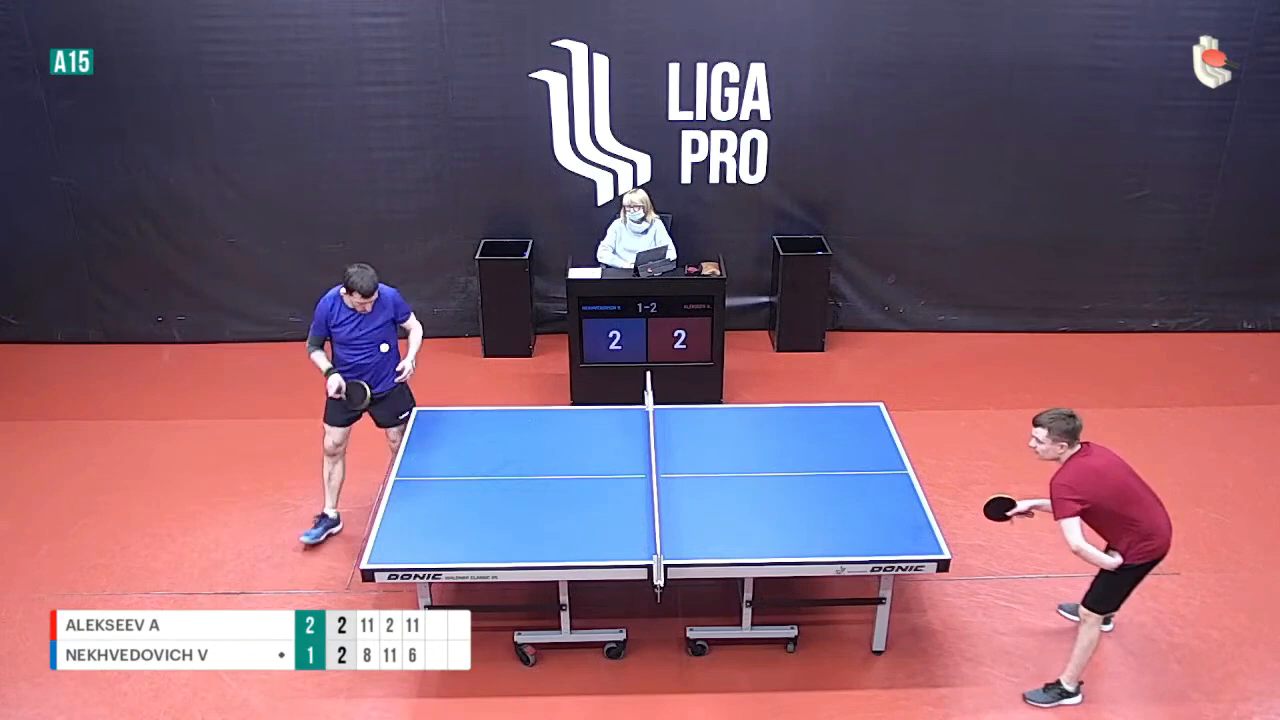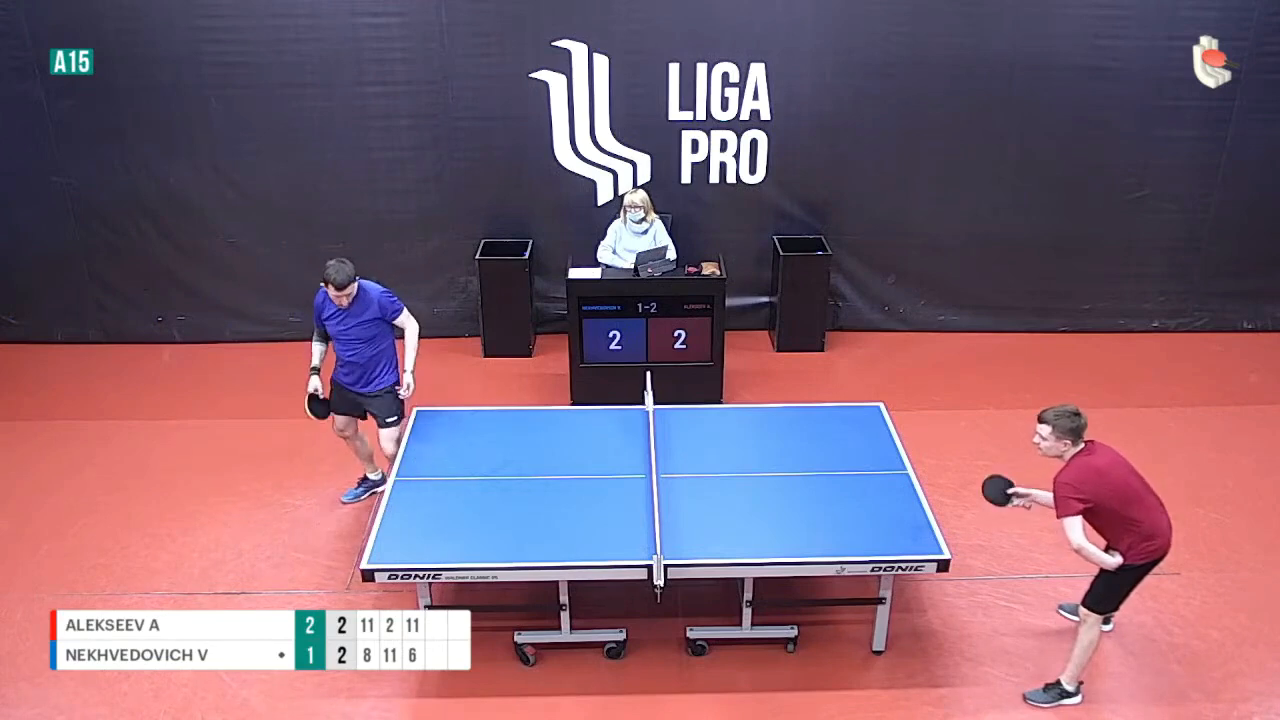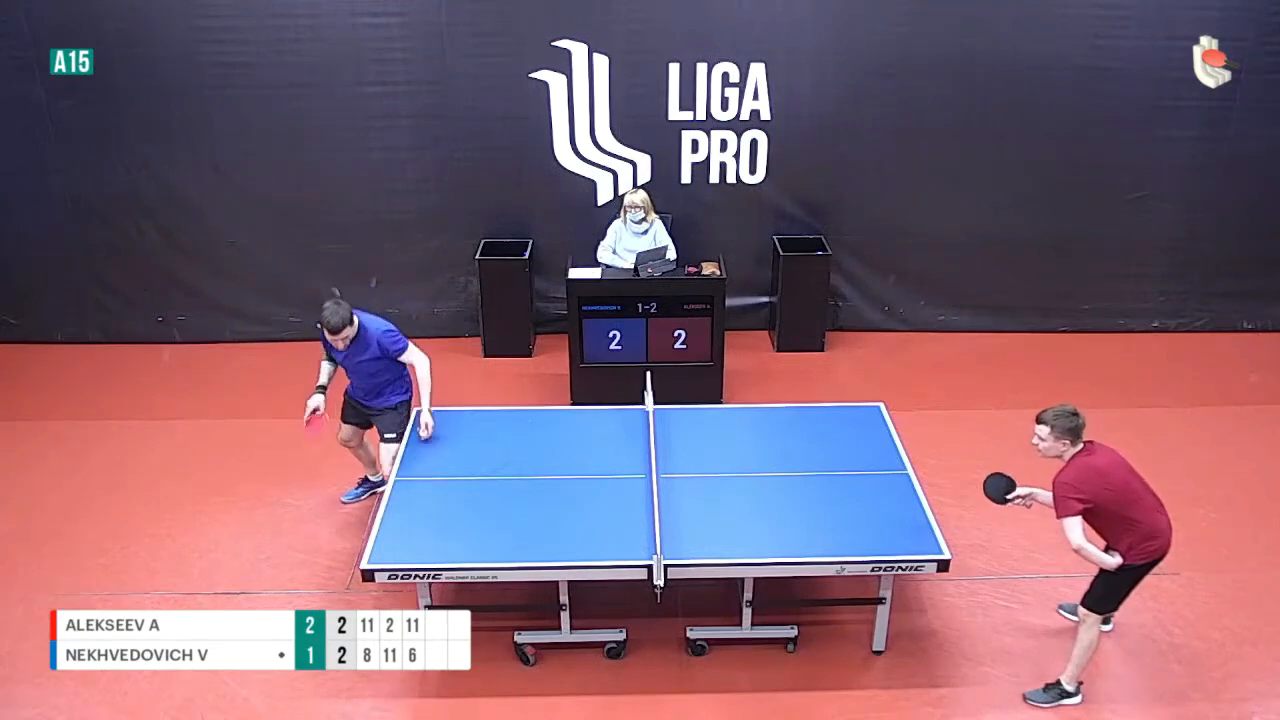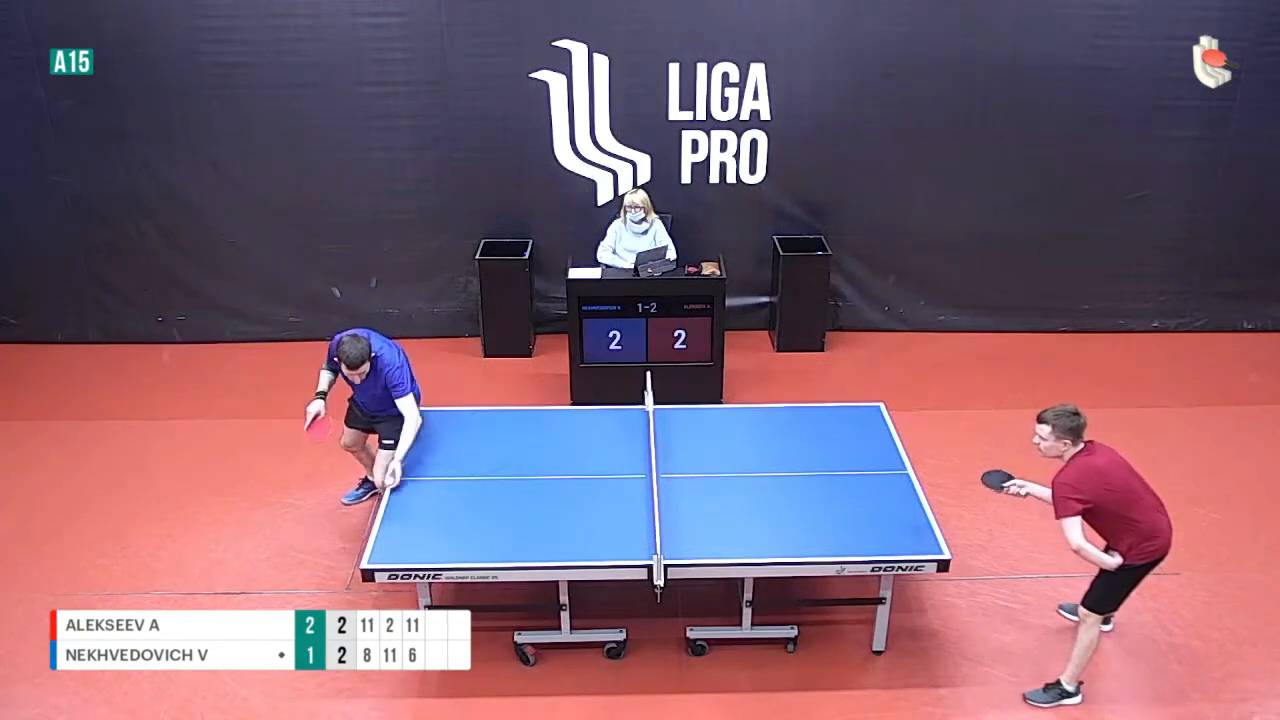
dt=0.5s
person 1, frame 1
left shoulder: (1064, 481)
right shoulder: (1092, 452)
left elbow: (1076, 545)
left wrist: (1112, 563)
right wrist: (1035, 504)
left hip: (1143, 546)
right hip: (1156, 528)
left knee: (1089, 615)
left ankle: (1068, 687)
right ankle: (1104, 612)
person 1, frame 2
left shoulder: (1068, 479)
right shoulder: (1096, 450)
left elbow: (1078, 544)
left wrist: (1112, 563)
right wrist: (1033, 495)
left hip: (1142, 546)
right hip: (1155, 528)
left knee: (1089, 615)
left ankle: (1068, 688)
right ankle: (1103, 612)
person 1, frame 3
left shoulder: (1067, 480)
right shoulder: (1096, 450)
left elbow: (1078, 544)
left wrist: (1112, 563)
right wrist: (1035, 495)
left hip: (1142, 546)
right hip: (1155, 528)
left knee: (1088, 615)
left ankle: (1068, 688)
right ankle: (1103, 613)
person 1, frame 4
left shoulder: (1066, 480)
right shoulder: (1096, 450)
left elbow: (1077, 544)
left wrist: (1113, 563)
right wrist: (1029, 488)
left hip: (1142, 546)
right hip: (1155, 529)
left knee: (1089, 615)
left ankle: (1068, 688)
right ankle: (1104, 612)
person 2, frame 1
left shoulder: (390, 298)
right shoulder: (327, 306)
left elbow: (414, 327)
right elbow: (314, 347)
left wrist: (410, 358)
right wrist: (329, 372)
left hip: (387, 386)
right hip: (345, 387)
left knee: (399, 445)
right knee: (332, 447)
right ankle: (330, 516)
person 2, frame 2
left shoulder: (378, 296)
right shoulder: (321, 301)
left elbow: (411, 326)
right elbow: (320, 337)
left wrist: (408, 370)
right wrist: (315, 371)
left hip: (382, 383)
right hip: (345, 381)
left knee: (391, 449)
right knee: (345, 431)
right ankle: (374, 477)
person 2, frame 3
left shoulder: (379, 333)
right shoulder: (329, 333)
left elbow: (420, 360)
left wrist: (425, 408)
right wrist: (320, 390)
left hip: (391, 400)
right hip: (358, 396)
left knee: (390, 473)
right knee: (347, 440)
right ankle: (373, 479)
person 2, frame 4
left shoulder: (390, 365)
right shoulder: (338, 345)
left elbow: (413, 417)
right elbow: (328, 369)
left wrist: (397, 459)
right wrist: (320, 396)
left hip: (394, 410)
right hip: (363, 402)
left knee: (384, 481)
right knee: (349, 444)
right ankle: (372, 479)
